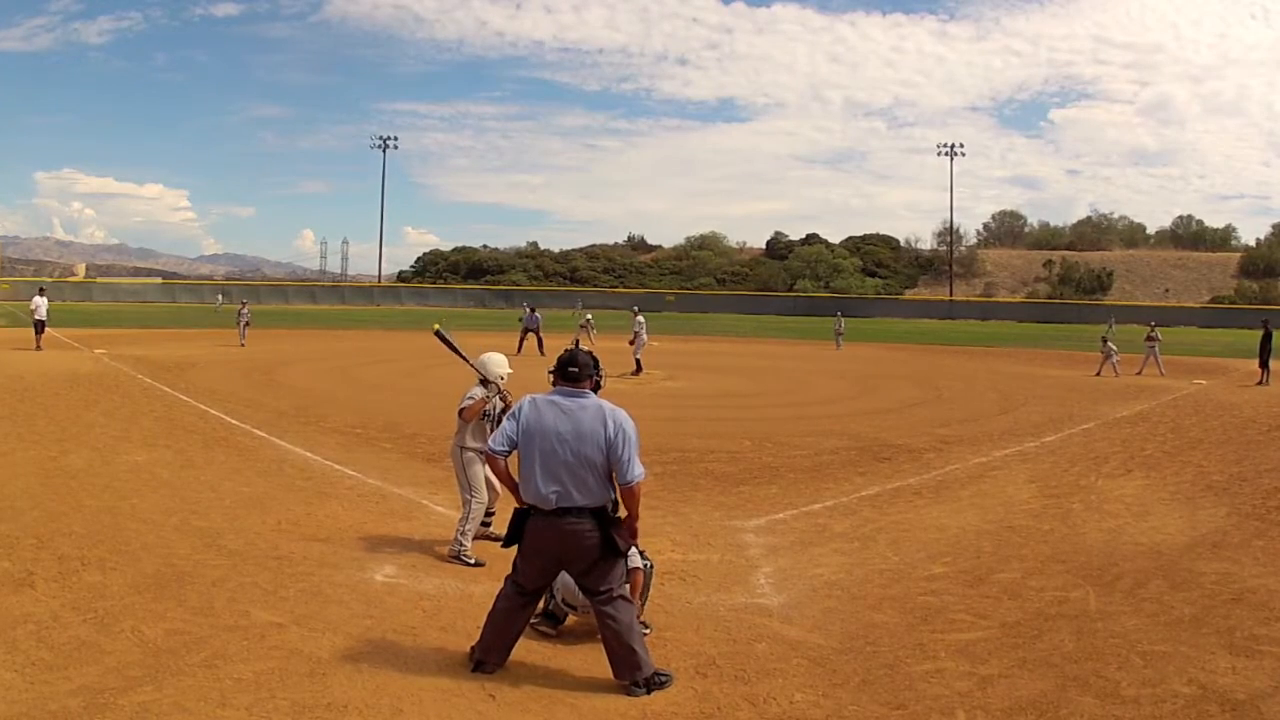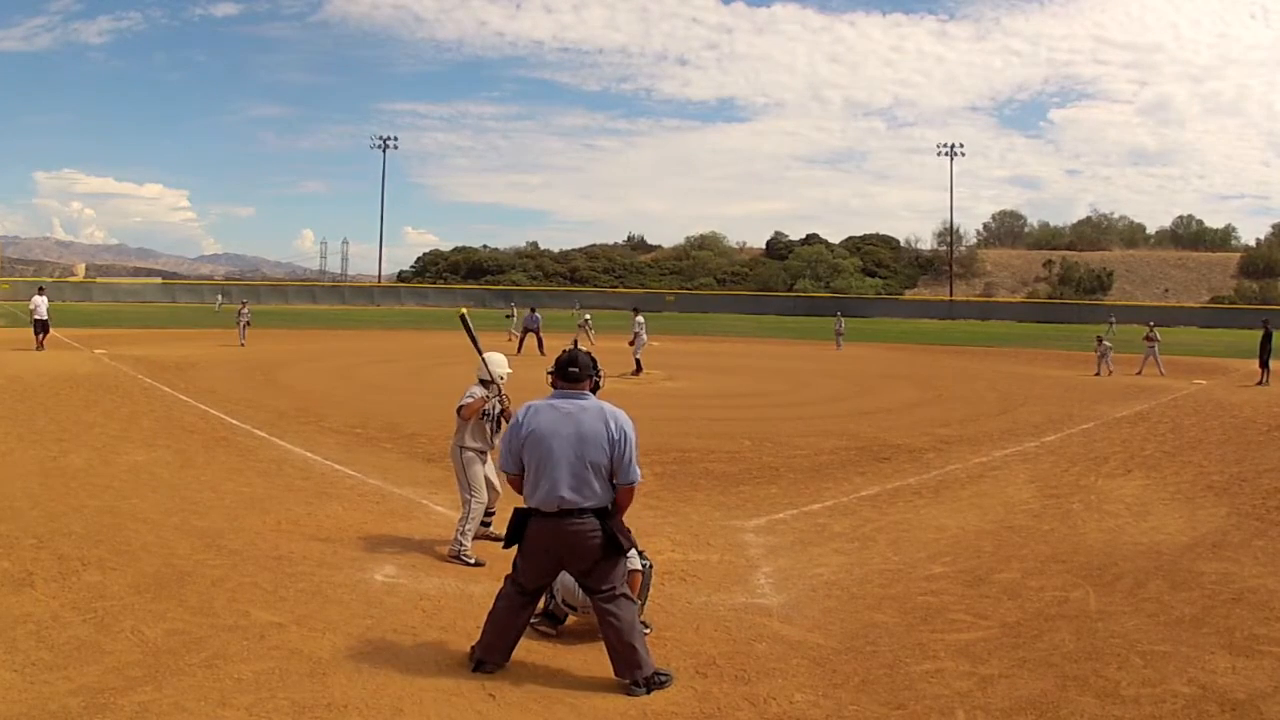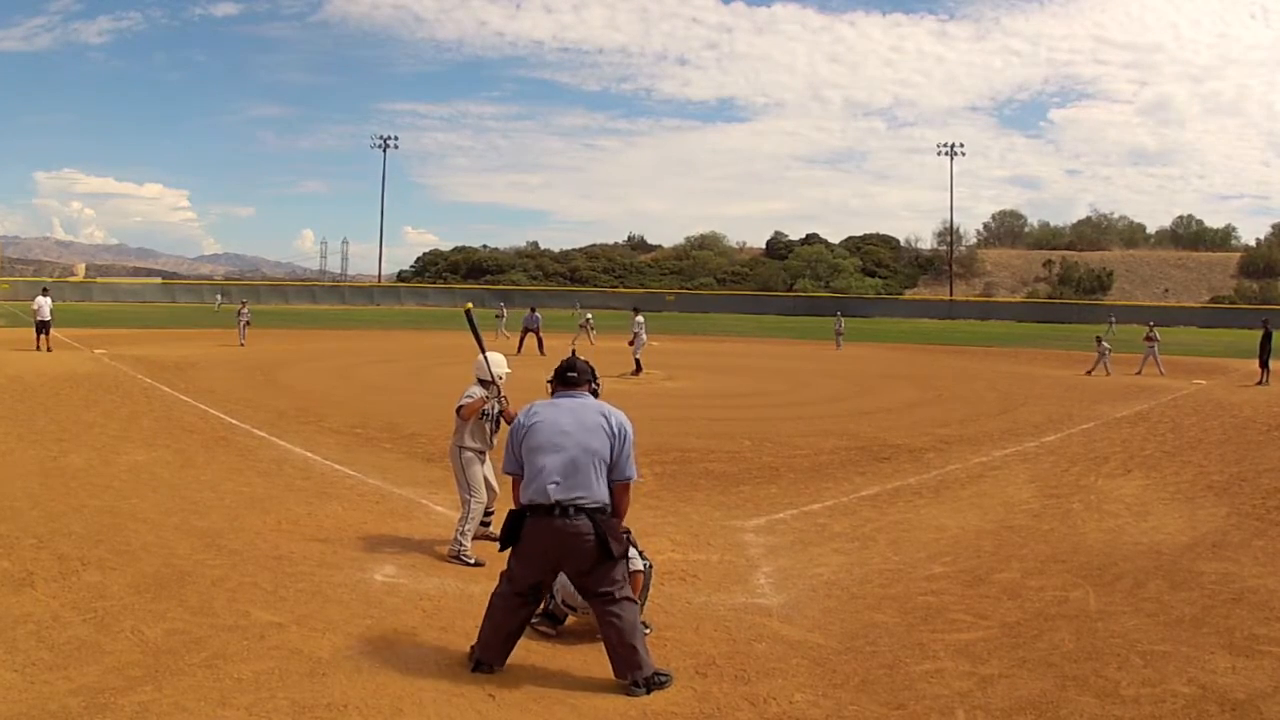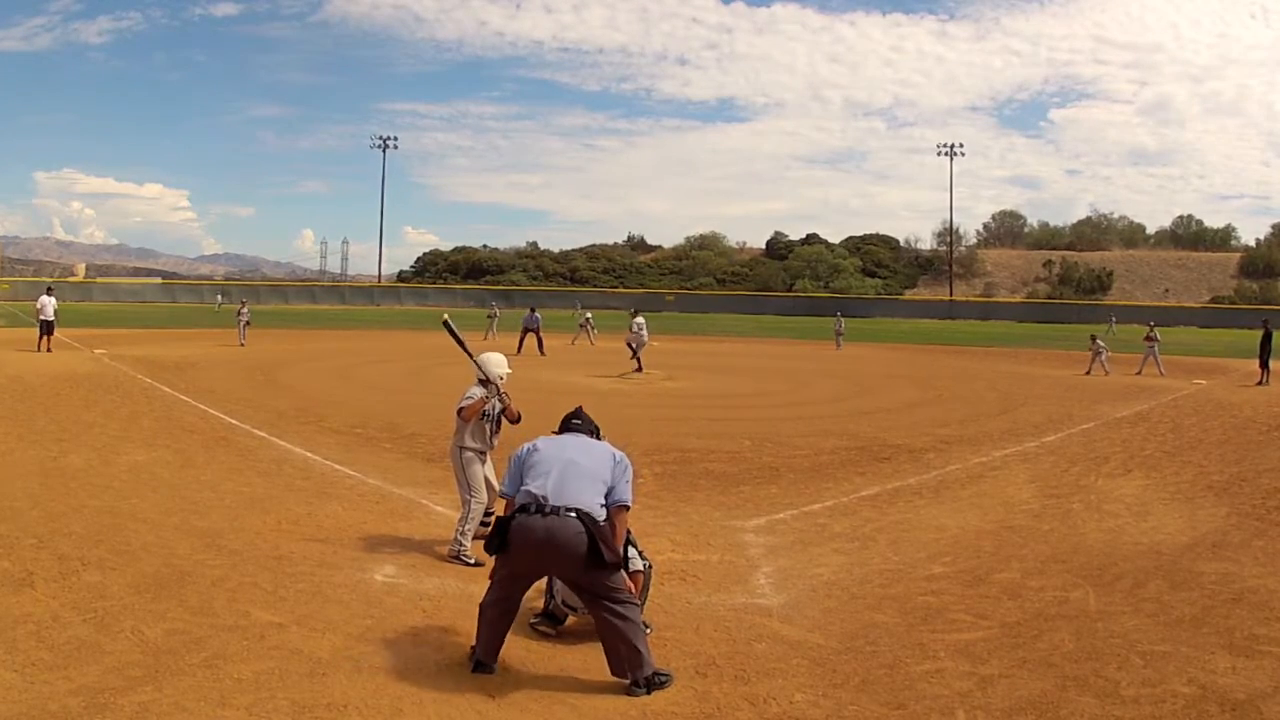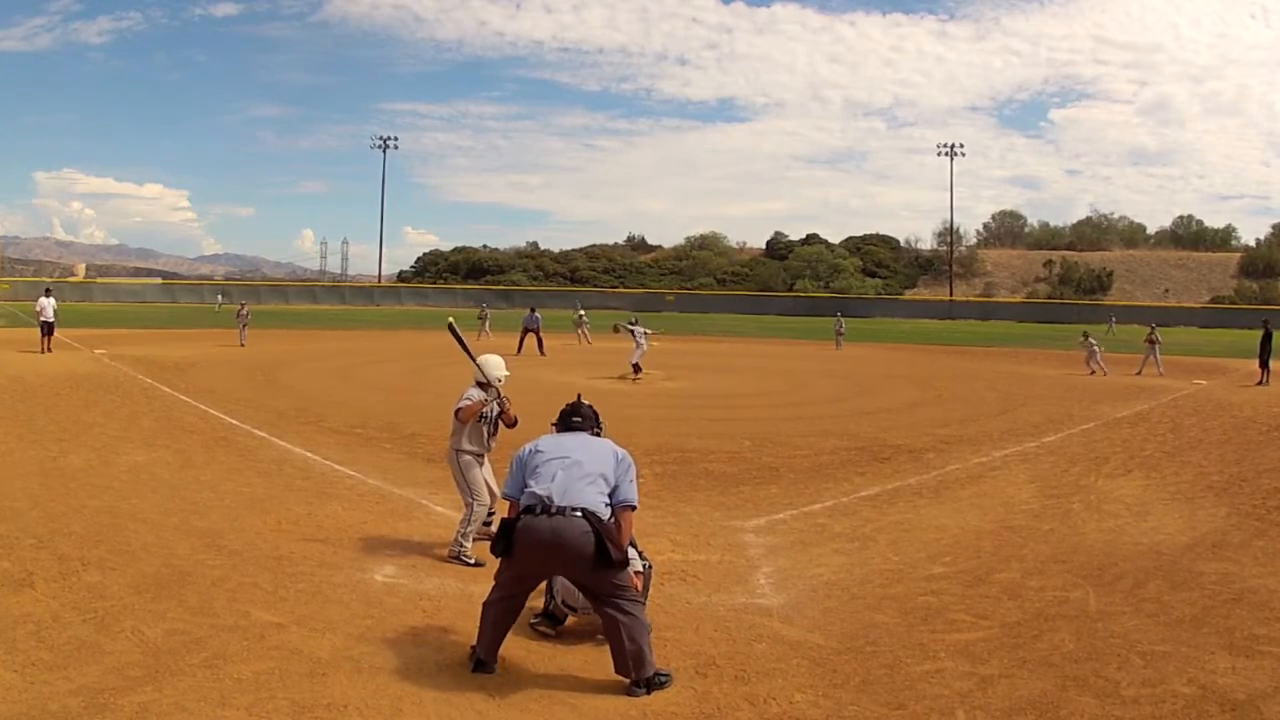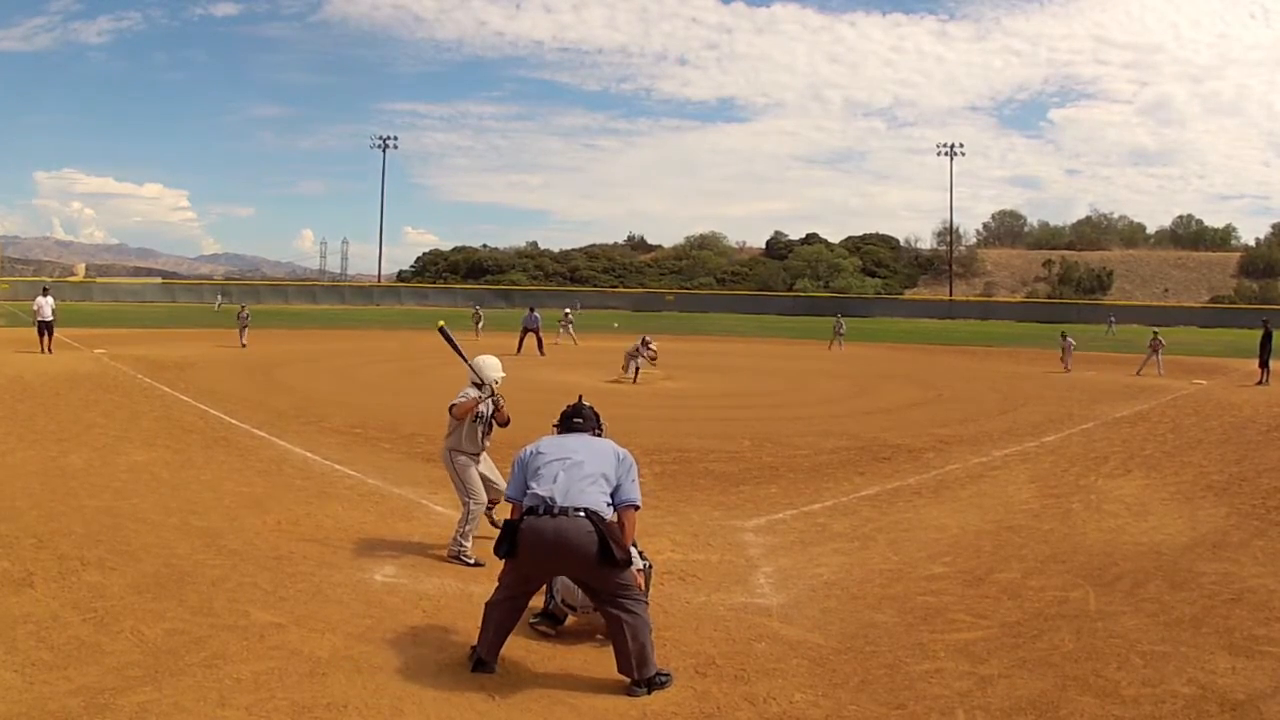
dt=0.4s
person 1, frame 1
left shoulder: (527, 408)
right shoulder: (614, 417)
left elbow: (494, 452)
right elbow: (630, 481)
left wrist: (515, 489)
right wrist: (633, 518)
left hip: (540, 525)
right hip: (592, 527)
left knee: (518, 592)
right knee: (612, 600)
left ankle: (486, 656)
right ankle: (640, 675)
person 1, frame 2
left shoulder: (527, 415)
right shoulder: (614, 418)
left elbow: (513, 477)
right elbow: (627, 485)
right wrist: (612, 520)
left hip: (540, 526)
right hip: (593, 528)
left knee: (519, 592)
right knee: (613, 599)
left ankle: (487, 656)
right ankle: (640, 675)
person 1, frame 3
left shoulder: (528, 415)
right shoulder: (614, 418)
left elbow: (516, 480)
right elbow: (622, 486)
right wrist: (612, 528)
left hip: (536, 524)
right hip: (588, 527)
left knee: (514, 593)
right knee: (614, 600)
left ankle: (485, 657)
person 1, frame 4
left shoulder: (530, 447)
right shoulder: (614, 455)
left elbow: (510, 503)
right elbow: (617, 515)
left wrist: (508, 548)
right wrist: (615, 565)
left hip: (525, 527)
right hip: (578, 533)
left knee: (502, 592)
right knee: (618, 600)
person 1, frame 5
left shoulder: (532, 448)
right shoulder: (616, 453)
left elbow: (514, 506)
right elbow: (623, 516)
left wrist: (512, 551)
right wrist: (619, 563)
left hip: (531, 529)
right hip: (584, 532)
left knee: (506, 591)
right knee: (624, 598)
person 1, frame 6
left shoulder: (533, 449)
right shoulder: (618, 453)
left elbow: (516, 508)
right elbow: (627, 515)
left wrist: (514, 555)
right wrist: (622, 561)
left hip: (534, 530)
right hip: (587, 532)
left knee: (509, 593)
right knee: (628, 599)
person 2, frame 1
left shoulder: (497, 394)
right shoulder: (476, 393)
right elbow: (465, 415)
left wrist: (509, 404)
right wrist: (488, 397)
left hip: (483, 452)
right hip: (467, 452)
left knee: (493, 492)
right knee: (477, 499)
left ankle: (482, 529)
right ankle: (459, 550)
person 2, frame 2
left shoulder: (496, 394)
right shoulder: (475, 392)
left elbow: (513, 421)
right elbow: (464, 413)
left wrist: (506, 408)
right wrist: (487, 397)
left hip: (483, 452)
right hip: (467, 452)
left knee: (494, 491)
right knee: (477, 499)
left ankle: (483, 529)
right ankle: (459, 549)
person 2, frame 3
left shoulder: (495, 394)
right shoulder: (475, 392)
left elbow: (512, 421)
right elbow: (463, 413)
left wrist: (505, 408)
right wrist: (486, 397)
left hip: (481, 452)
right hip: (466, 452)
left knee: (491, 492)
right knee: (476, 499)
left ankle: (481, 529)
right ankle: (458, 549)
person 2, frame 4
left shoulder: (497, 394)
right shoulder: (475, 393)
left elbow: (515, 419)
right elbow: (464, 415)
left wrist: (508, 404)
right wrist: (486, 397)
left hip: (482, 452)
right hip: (466, 452)
left knee: (492, 493)
right knee: (476, 499)
left ankle: (481, 529)
right ankle: (458, 549)
person 2, frame 5
left shoulder: (494, 397)
right shoulder: (472, 395)
left elbow: (511, 423)
right elbow: (461, 416)
left wrist: (506, 409)
right wrist: (486, 400)
left hip: (480, 455)
right hip: (464, 455)
left knee: (492, 494)
right knee: (479, 501)
left ankle: (483, 529)
right ankle: (459, 550)
person 2, frame 6
left shoulder: (488, 395)
right shoulder: (469, 394)
left elbow: (503, 422)
right elbow: (456, 413)
left wrist: (500, 407)
right wrist: (481, 397)
left hip: (477, 453)
right hip: (459, 455)
left knee: (498, 487)
right knee: (475, 501)
left ankle: (488, 511)
right ankle: (458, 550)
